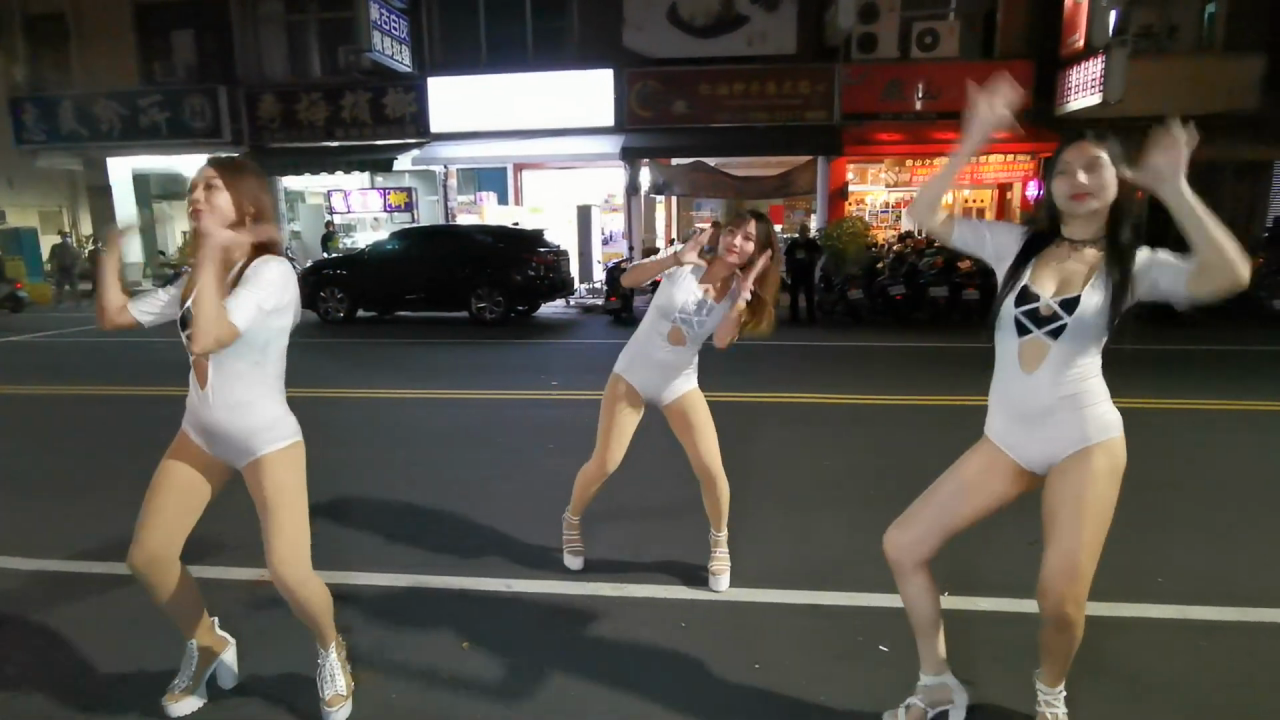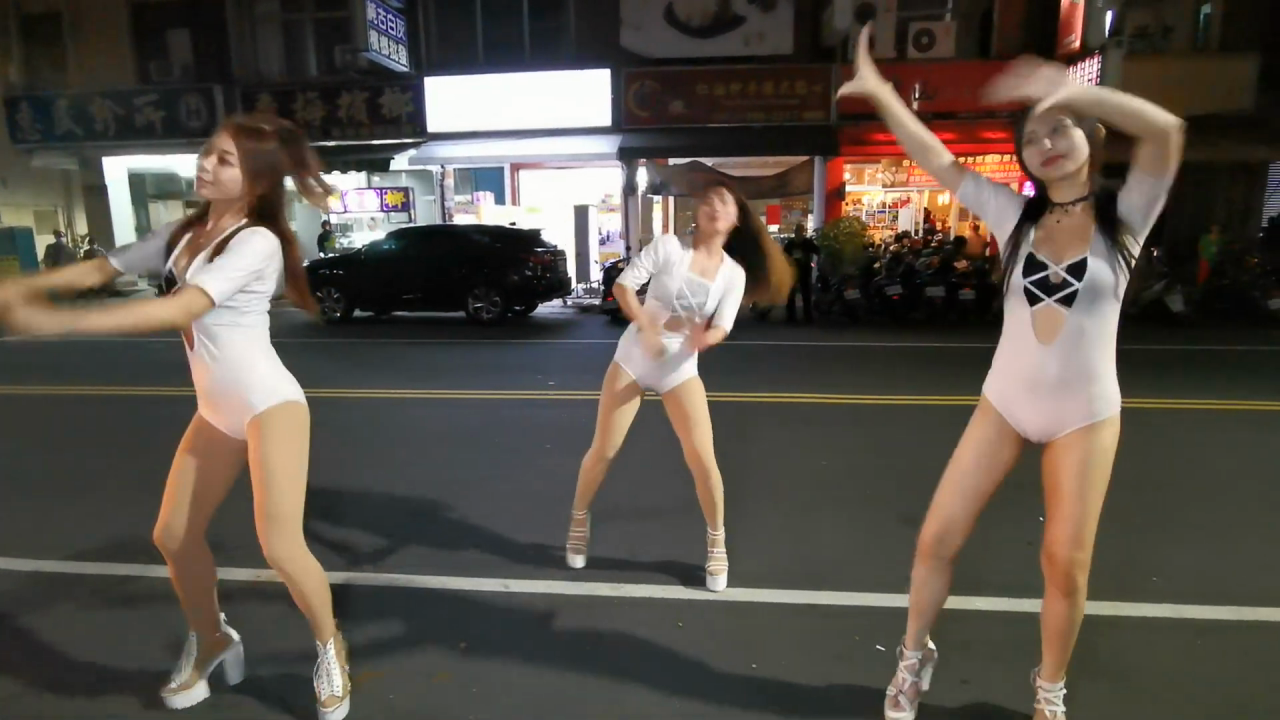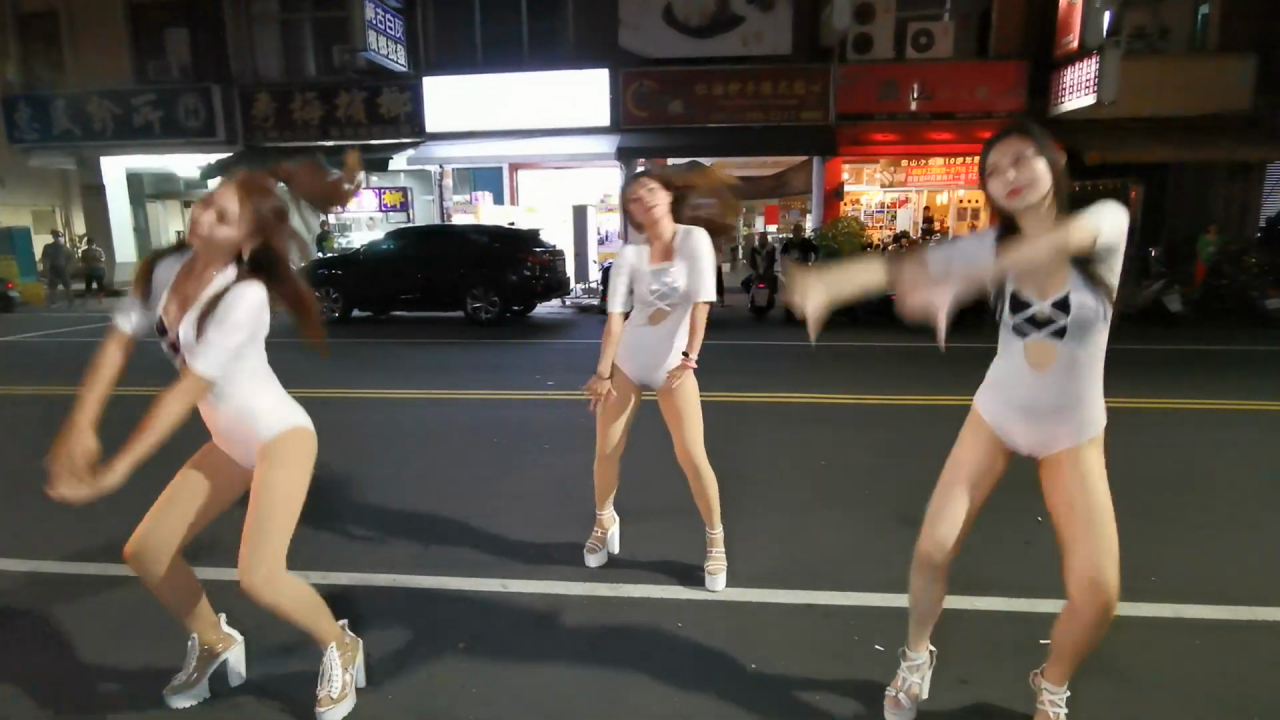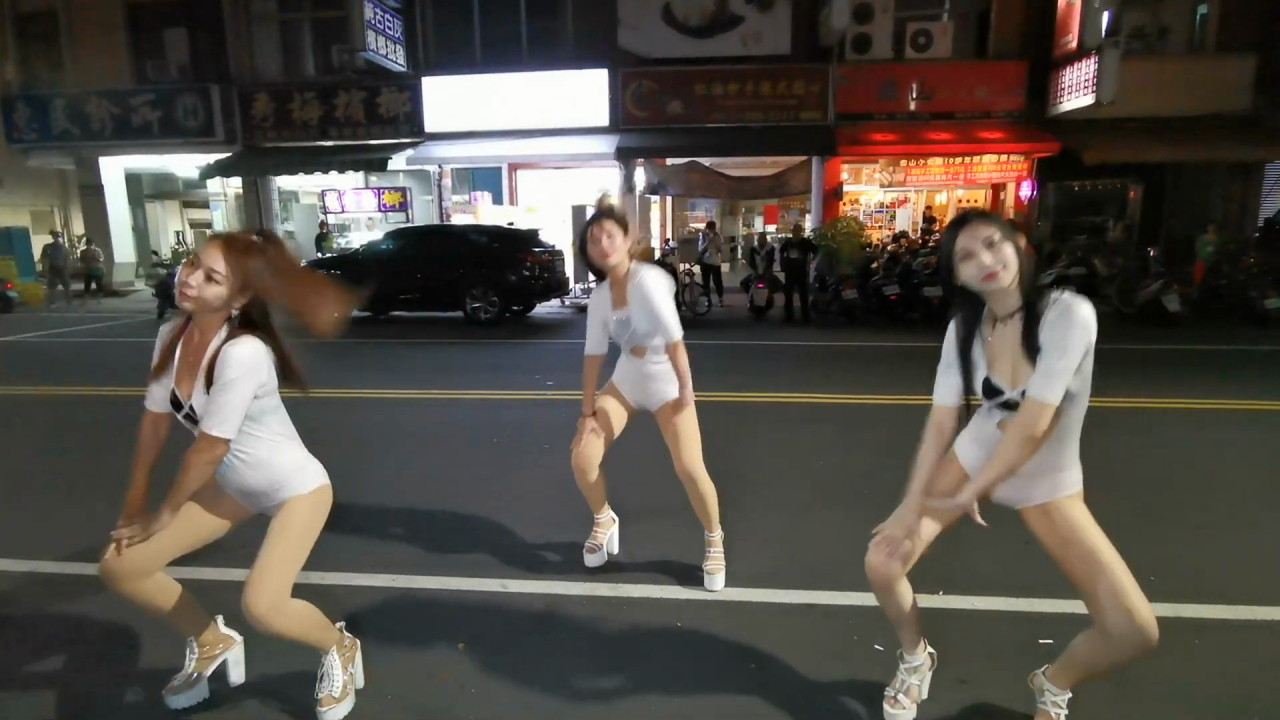
dt=0.2s
person 1, frame 1
left shoulder: (1133, 268)
right shoulder: (1017, 248)
left elbow: (1230, 276)
right elbow: (925, 215)
left wrist: (1172, 187)
right wrist: (974, 138)
left hip: (1085, 443)
right hip: (1005, 442)
left knee: (1060, 601)
right knee: (903, 546)
person 1, frame 2
left shoulder: (1126, 214)
right shoulder: (1016, 215)
left elbow: (1166, 133)
right elbow: (937, 160)
left wrist: (1063, 95)
right wrist: (877, 89)
left hip: (1085, 413)
right hip: (1006, 403)
left knee: (1064, 567)
right knee: (939, 539)
right ankle: (913, 656)
person 1, frame 3
left shoulder: (1106, 221)
right shoulder: (988, 242)
left elbow: (1066, 239)
right elbow: (907, 269)
left wrist: (964, 279)
right wrist: (828, 283)
left hip: (1071, 433)
right hip: (997, 415)
left knee: (1096, 593)
right knee: (933, 550)
right ankle: (916, 656)
person 1, frame 4
left shoulder: (1068, 313)
right shoulder: (964, 329)
left elbow: (1035, 422)
right elbow: (941, 422)
left wrist: (973, 492)
right wrist: (912, 505)
left hip: (1049, 487)
right hip: (972, 461)
left knee: (1135, 631)
right knee: (882, 560)
right ankle: (915, 659)
person 2, frame 1
left shoulder: (272, 273)
right shoulder: (203, 280)
left elbow: (205, 339)
right elbow: (114, 317)
left wrist: (211, 255)
right wrist: (111, 249)
left hip: (270, 443)
right hip: (199, 436)
left knee: (288, 571)
right knee: (147, 557)
left ankle: (331, 653)
right ankle: (207, 645)
person 2, frame 2
left shoulder: (257, 242)
right shoulder: (185, 232)
left elbow: (176, 310)
right elbow: (102, 267)
left wrist: (59, 320)
left hip: (272, 406)
right hip: (216, 415)
left knee: (280, 546)
right knee: (176, 539)
left ankle: (331, 648)
right ankle: (212, 640)
person 2, frame 3
left shoulder: (245, 295)
right shoulder: (166, 266)
left elbow: (188, 389)
right elbow: (118, 343)
left wrist: (116, 469)
right wrist: (80, 426)
left hip: (281, 437)
right hip: (230, 446)
left knee: (259, 578)
right knee: (144, 554)
left ankle: (339, 645)
right ankle: (214, 641)
person 2, frame 4
left shoulder: (242, 353)
right shoulder: (171, 336)
left elbow: (210, 447)
right elbow: (154, 423)
left wrist: (161, 515)
right wrist: (133, 505)
left hip: (297, 489)
right hip: (236, 487)
left knee: (261, 604)
right knee: (119, 566)
left ankle: (339, 648)
right ankle: (212, 643)
person 3, frame 1
left shoulder: (736, 292)
right shoulder: (686, 261)
left elbow: (724, 339)
right elbow: (630, 278)
left wrist: (743, 295)
right wrist: (676, 260)
left hip: (679, 385)
right hip: (632, 374)
left knee: (711, 468)
right knee: (604, 464)
left ankle: (720, 544)
right ankle: (571, 520)
person 3, frame 2
left shoulder: (734, 273)
right shoulder: (666, 247)
left elbow: (719, 329)
right elbow: (623, 287)
left wrist: (702, 336)
right wrist: (647, 325)
left hip: (680, 371)
right hip: (632, 363)
left knee: (702, 459)
right knee: (603, 451)
left ankle: (716, 542)
right ankle: (579, 517)
person 3, frame 3
left shoulder: (695, 239)
right shoulder: (627, 256)
left elbow: (701, 302)
right elbow: (614, 315)
left wrist: (690, 358)
right wrist: (602, 372)
left hip: (673, 364)
right hip: (627, 360)
left knee: (692, 457)
right knee: (608, 451)
left ankle: (715, 540)
right ankle: (605, 521)
person 3, frame 4
left shoulder: (645, 280)
right shoulder: (600, 295)
left elbow: (674, 338)
right elbow: (593, 355)
left wrist: (684, 389)
right wrist: (588, 409)
left hip: (669, 386)
right hip: (624, 384)
left knee: (689, 469)
right knee: (582, 456)
left ankle: (714, 543)
right ankle: (603, 522)
